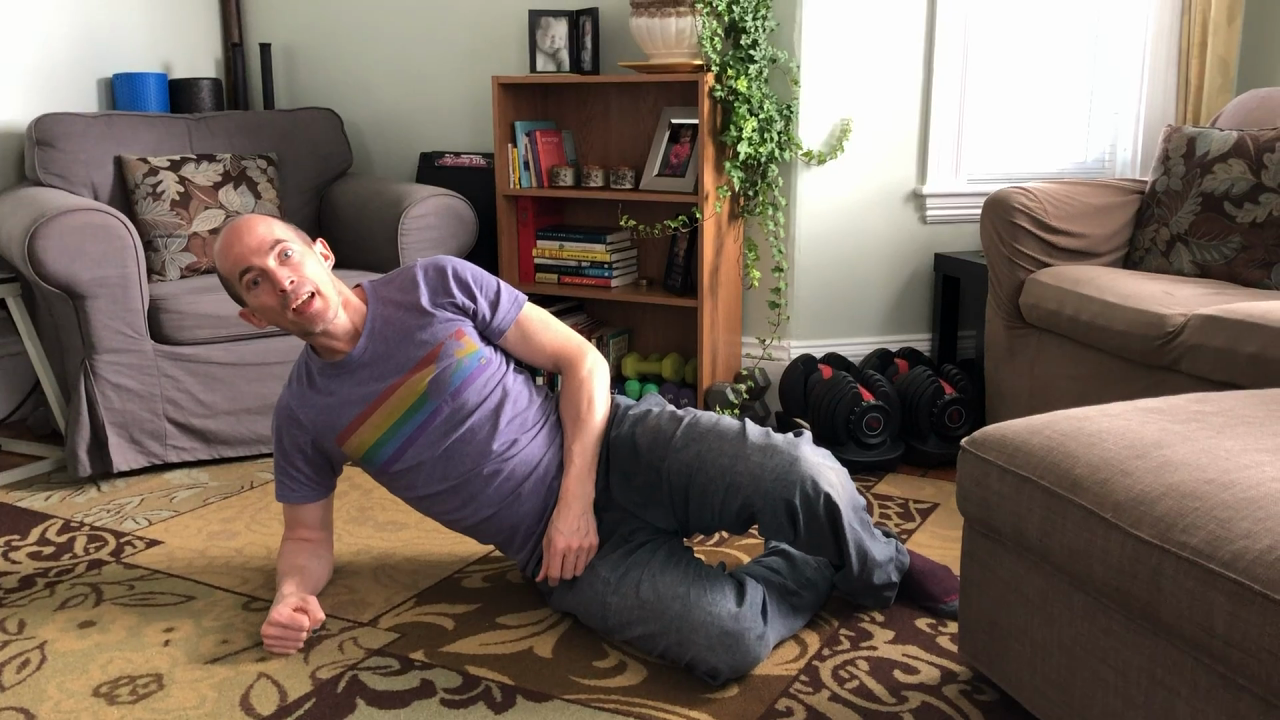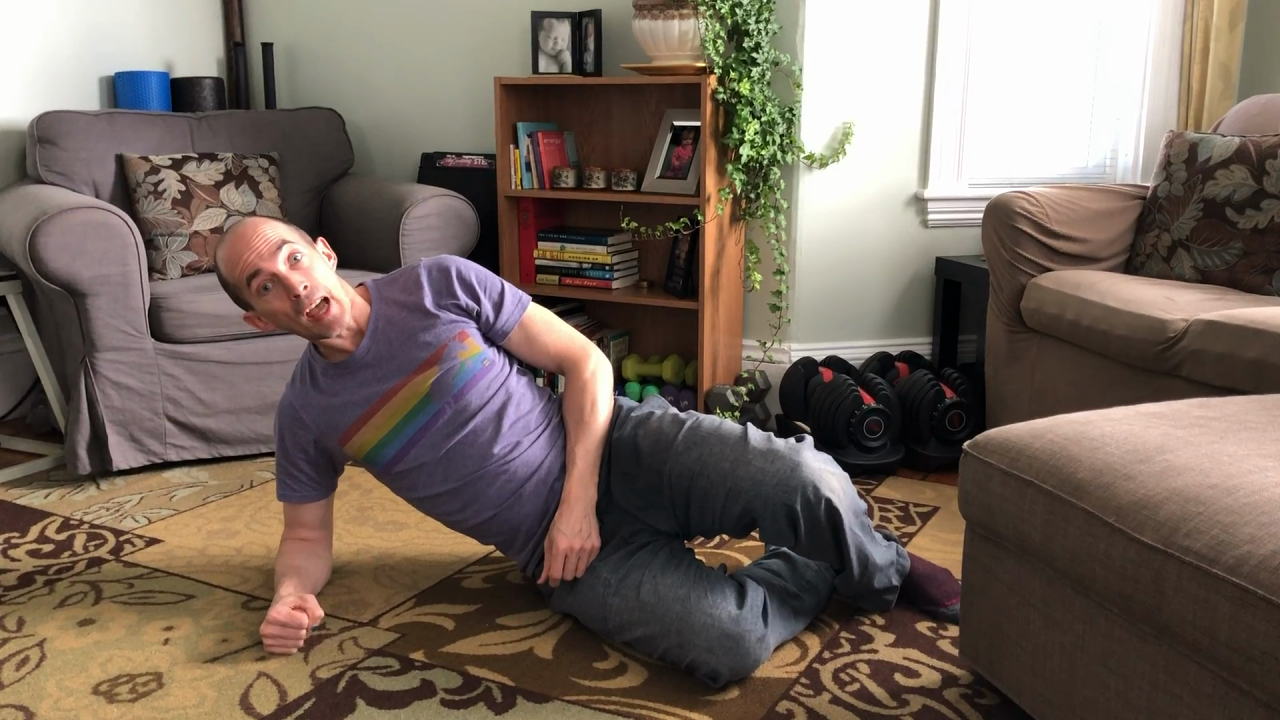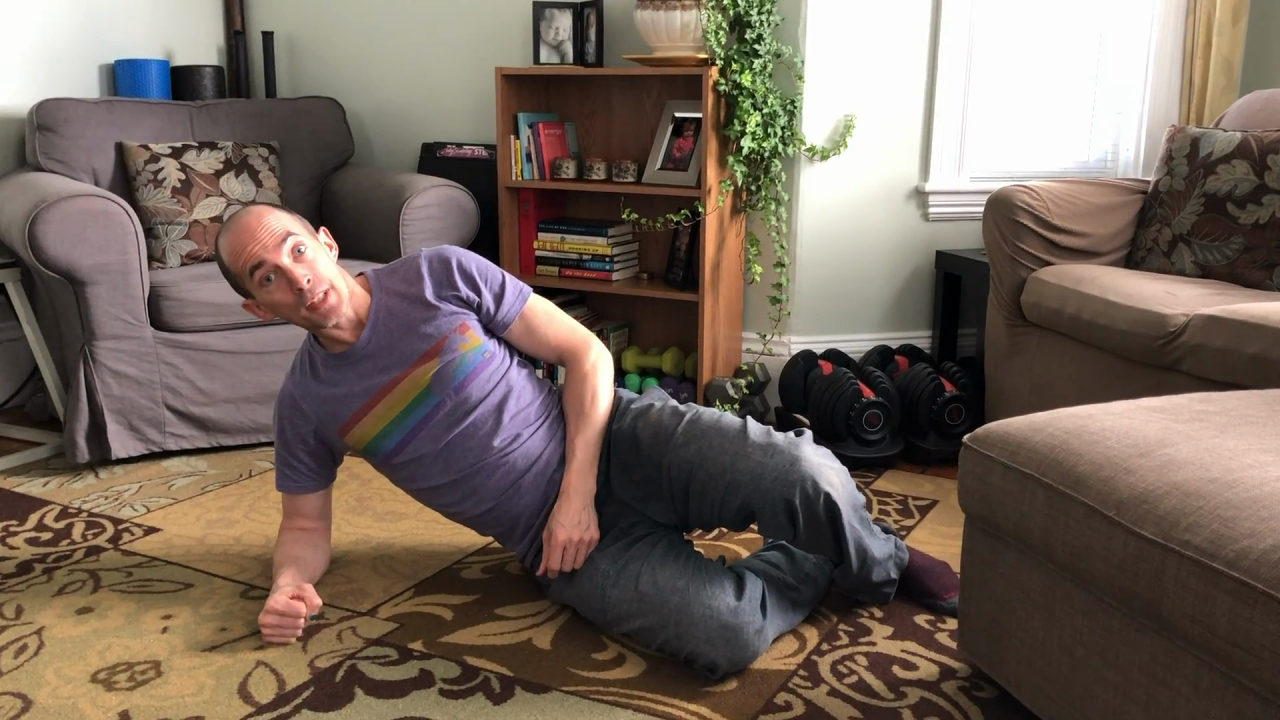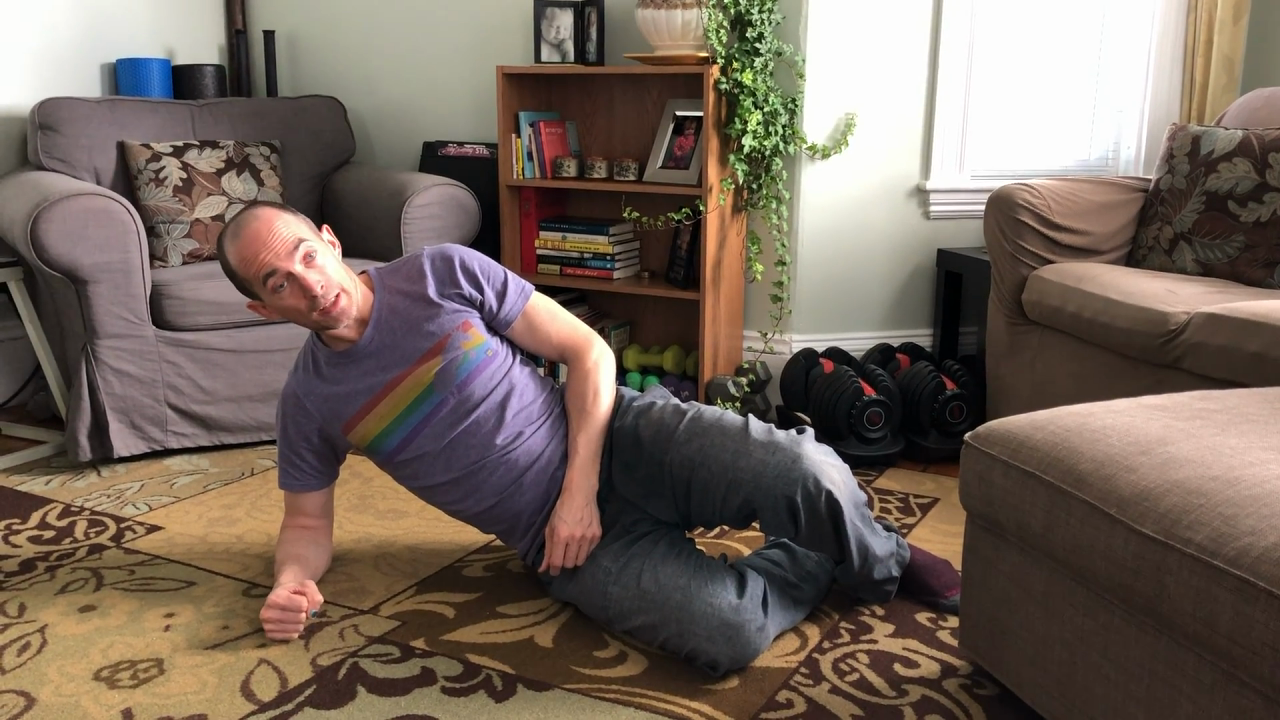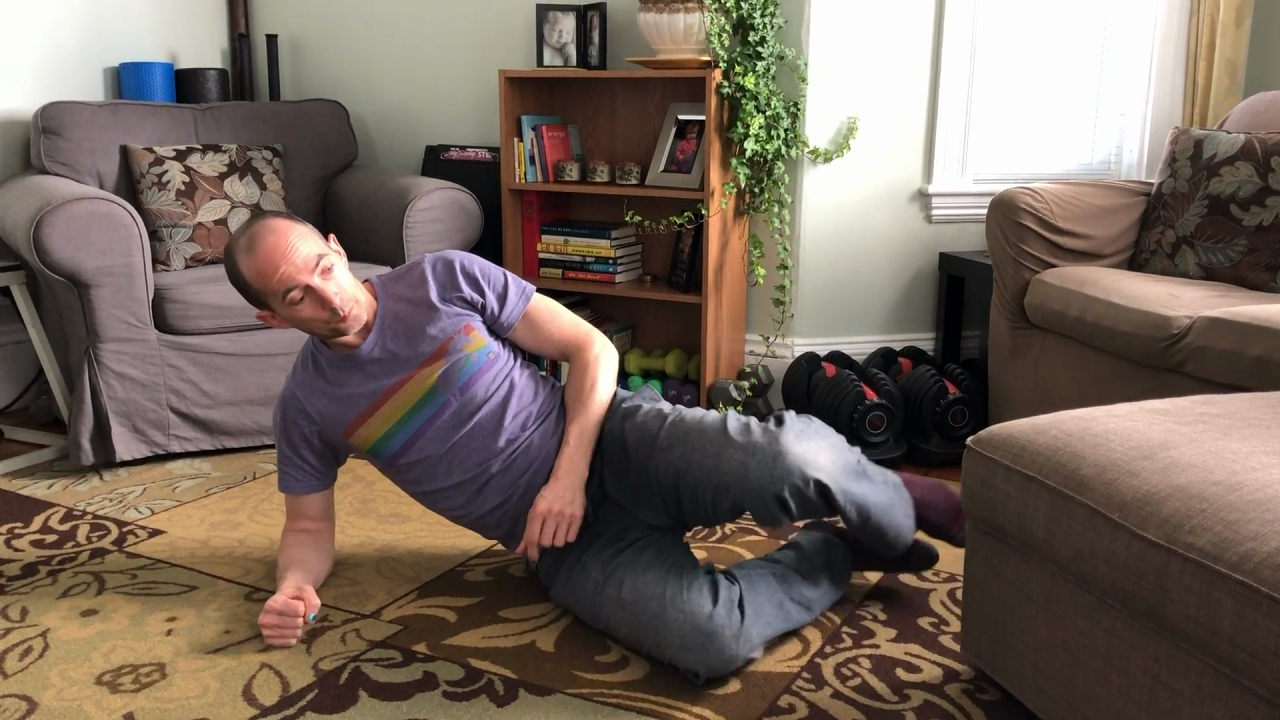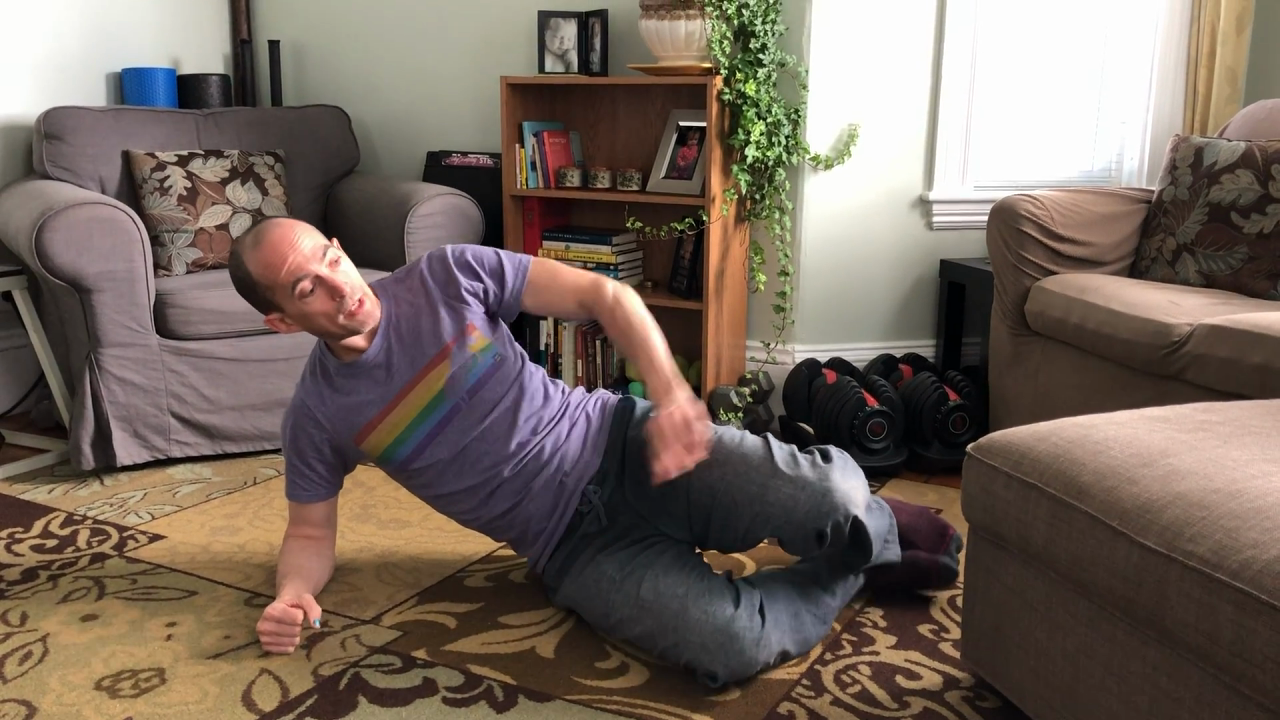
dt=0.7s
person 1, frame 1
left shoulder: (436, 284)
right shoulder: (303, 414)
left elbow: (581, 361)
right elbow: (307, 535)
left wrist: (576, 498)
right wrist: (291, 594)
left hip: (615, 447)
right hip: (553, 543)
left knee: (803, 476)
right knee: (726, 642)
left ankle: (879, 566)
right ankle: (811, 569)
person 1, frame 2
left shoulder: (440, 282)
right shoulder: (306, 413)
left elbow: (585, 362)
right elbow: (307, 534)
left wrist: (580, 498)
right wrist: (291, 594)
left hip: (617, 448)
right hip: (552, 543)
left knee: (805, 480)
right knee: (727, 644)
left ankle: (879, 569)
right ankle: (812, 573)
person 1, frame 3
left shoulder: (440, 274)
right shoulder: (305, 404)
left elbow: (585, 354)
right elbow: (304, 525)
left wrist: (579, 493)
right wrist: (287, 584)
left hip: (616, 441)
right hip: (552, 536)
left knee: (803, 475)
right knee: (725, 638)
left ankle: (878, 563)
right ankle: (815, 564)
person 1, frame 4
left shoulder: (443, 272)
right shoulder: (308, 402)
left elbow: (587, 353)
right elbow: (307, 522)
left wrist: (580, 488)
right wrist: (290, 582)
left hip: (620, 440)
right hip: (555, 533)
left knee: (804, 472)
right knee: (728, 634)
left ankle: (880, 562)
right ankle: (812, 561)
person 1, frame 5
left shoulder: (445, 278)
right shoulder: (306, 404)
left elbow: (591, 349)
right elbow: (308, 527)
left wrist: (569, 477)
right wrist: (291, 588)
left hip: (615, 442)
right hip: (567, 543)
left knee: (783, 459)
right knee: (710, 640)
left ankle: (890, 506)
right ankle: (837, 552)
person 1, frame 6
left shoulder: (447, 275)
right shoulder: (316, 416)
left elbow: (602, 295)
right elbow: (310, 532)
left wrist: (669, 389)
right wrist: (291, 594)
left hip: (620, 447)
right hip: (573, 542)
left knee: (826, 498)
right knee: (728, 645)
left ankle: (870, 526)
right ankle: (852, 570)
